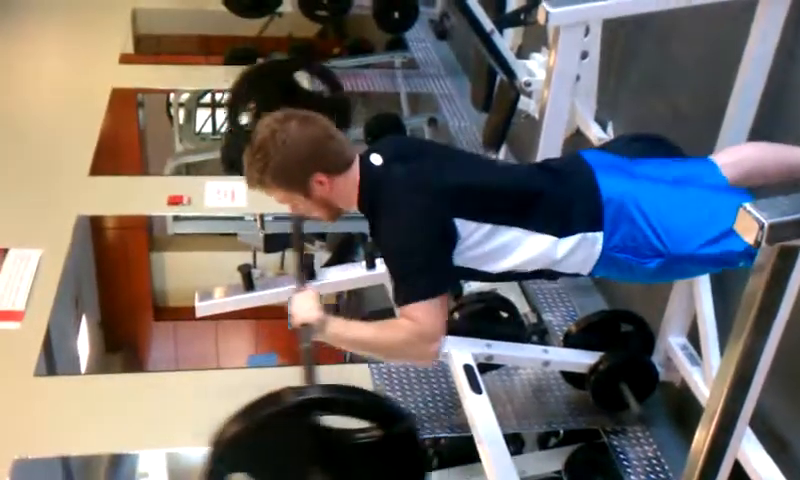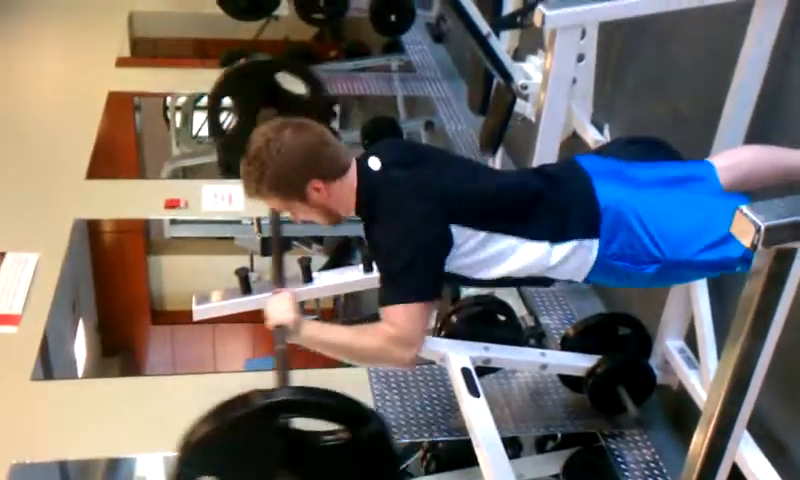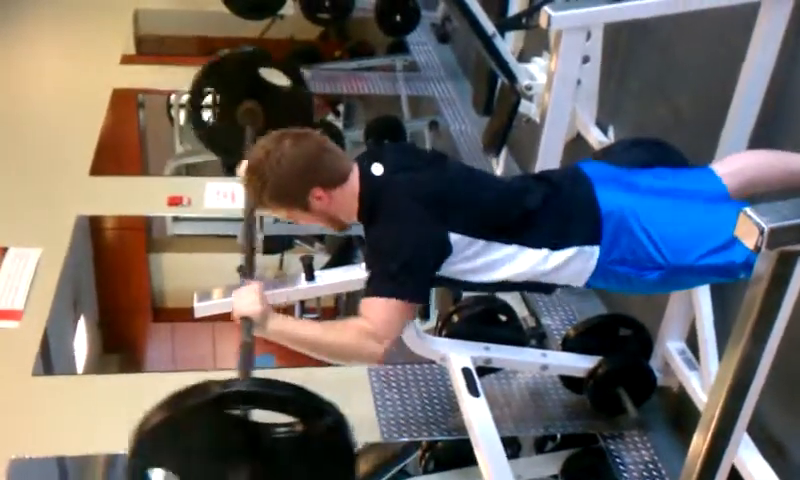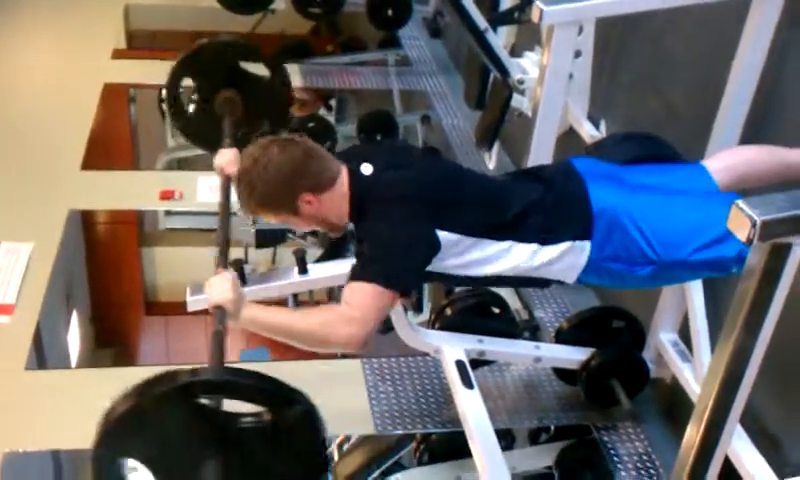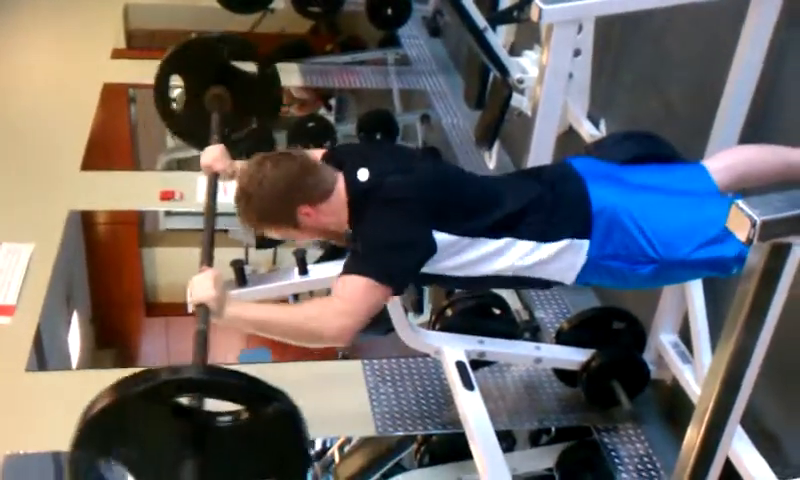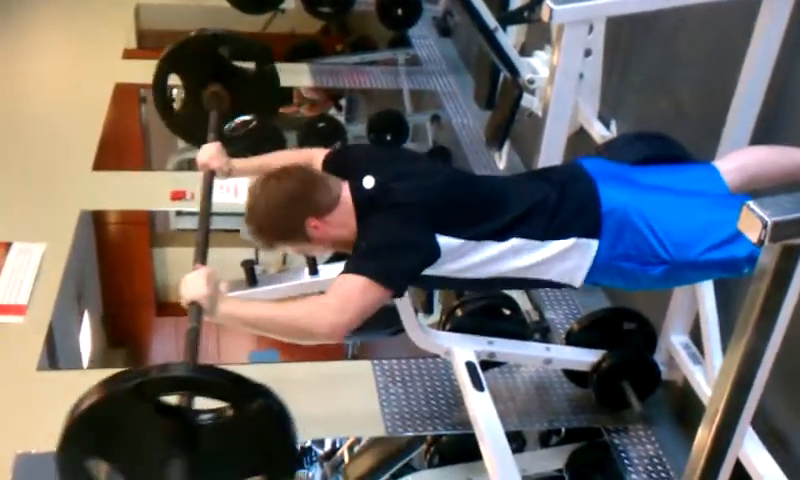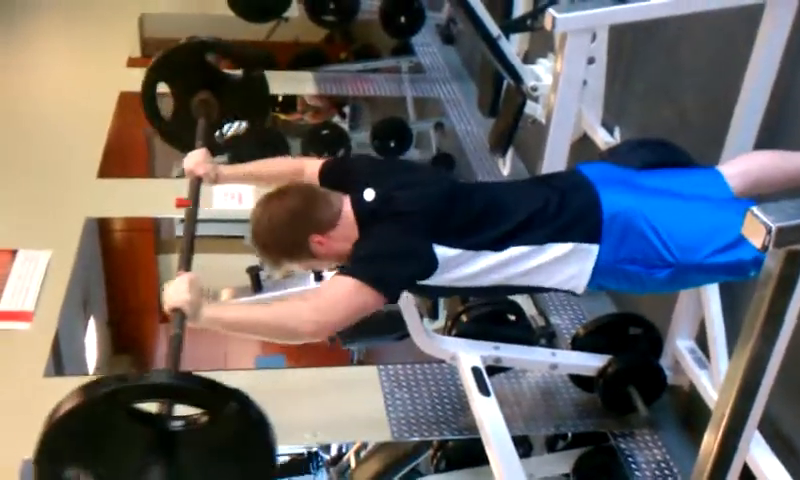
dt=0.1s
person 1, frame 1
left shoulder: (406, 222)
right shoulder: (380, 153)
left elbow: (421, 341)
left wrist: (324, 326)
left hip: (604, 228)
right hip: (585, 179)
right knee: (720, 173)
person 1, frame 2
left shoulder: (403, 224)
right shoulder: (375, 158)
left elbow: (398, 345)
left wrist: (296, 327)
right wrist: (273, 170)
left hip: (599, 234)
right hip: (579, 185)
left knee: (746, 236)
right knee: (716, 179)
person 1, frame 3
left shoulder: (401, 227)
right shoulder: (376, 161)
left elbow: (372, 340)
right elbow: (330, 174)
left wrist: (269, 321)
right wrist: (268, 173)
left hip: (600, 239)
right hip: (582, 189)
right knee: (720, 183)
person 1, frame 4
left shoulder: (392, 224)
right shoulder: (362, 162)
left elbow: (348, 330)
right elbow: (310, 164)
left wrist: (243, 310)
right wrist: (249, 171)
left hip: (593, 236)
right hip: (571, 186)
left knee: (747, 233)
right knee: (711, 179)
person 1, frame 5
left shoulder: (388, 224)
right shoulder: (357, 163)
left elbow: (336, 323)
right elbow: (306, 166)
left wrist: (227, 307)
right wrist: (235, 166)
left hip: (592, 235)
right hip: (570, 186)
left knee: (745, 230)
right knee: (711, 178)
person 1, frame 6
left shoulder: (395, 231)
right shoulder: (366, 169)
left elbow: (330, 319)
right elbow: (308, 160)
left wrist: (219, 304)
right wrist: (233, 164)
left hip: (601, 233)
right hip: (584, 187)
left knee: (747, 231)
right knee: (721, 180)
person 1, frame 7
left shoulder: (394, 238)
right shoulder: (362, 177)
left elbow: (315, 318)
right elbow: (298, 168)
left wrist: (202, 310)
right wrist: (220, 171)
left hip: (603, 236)
right hip: (585, 192)
right knee: (726, 184)
